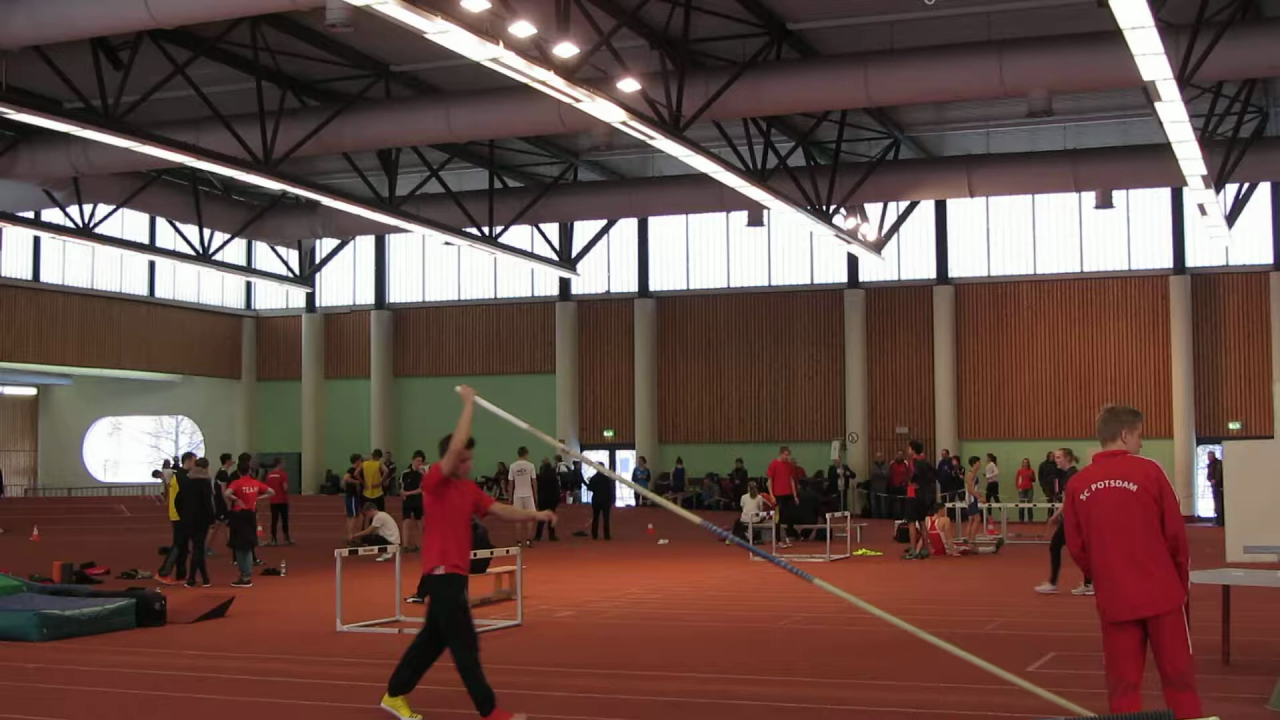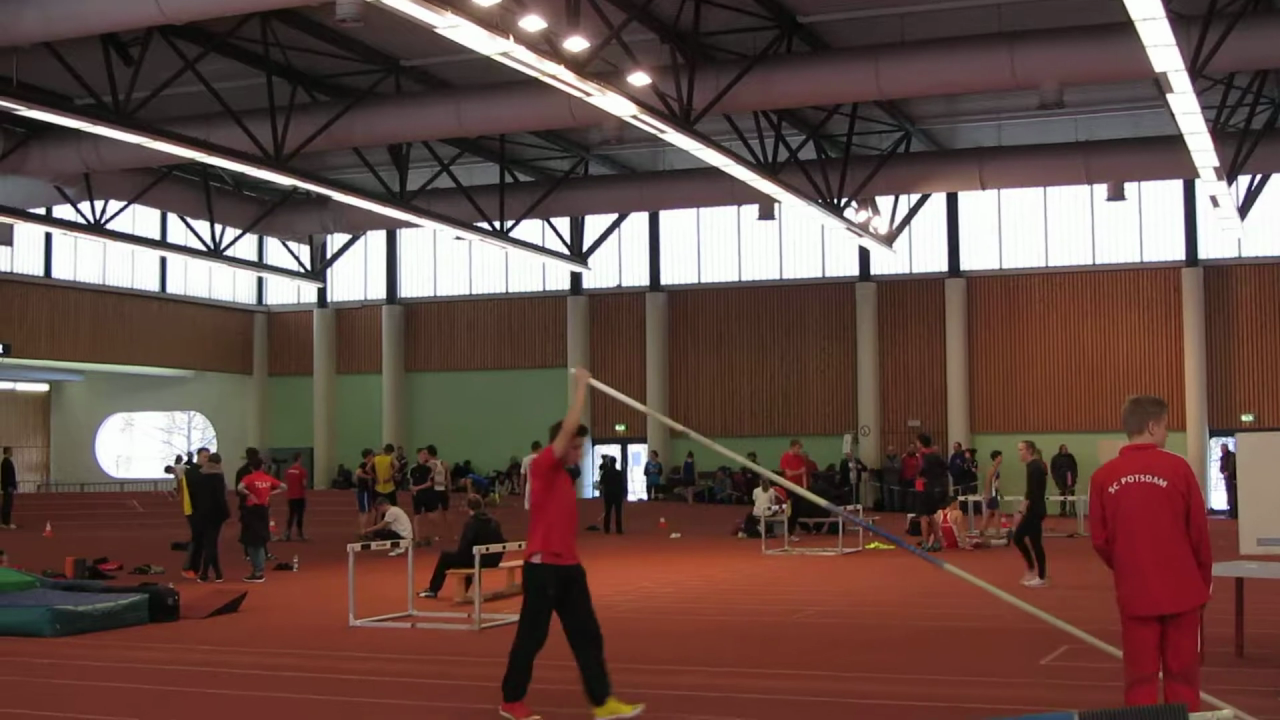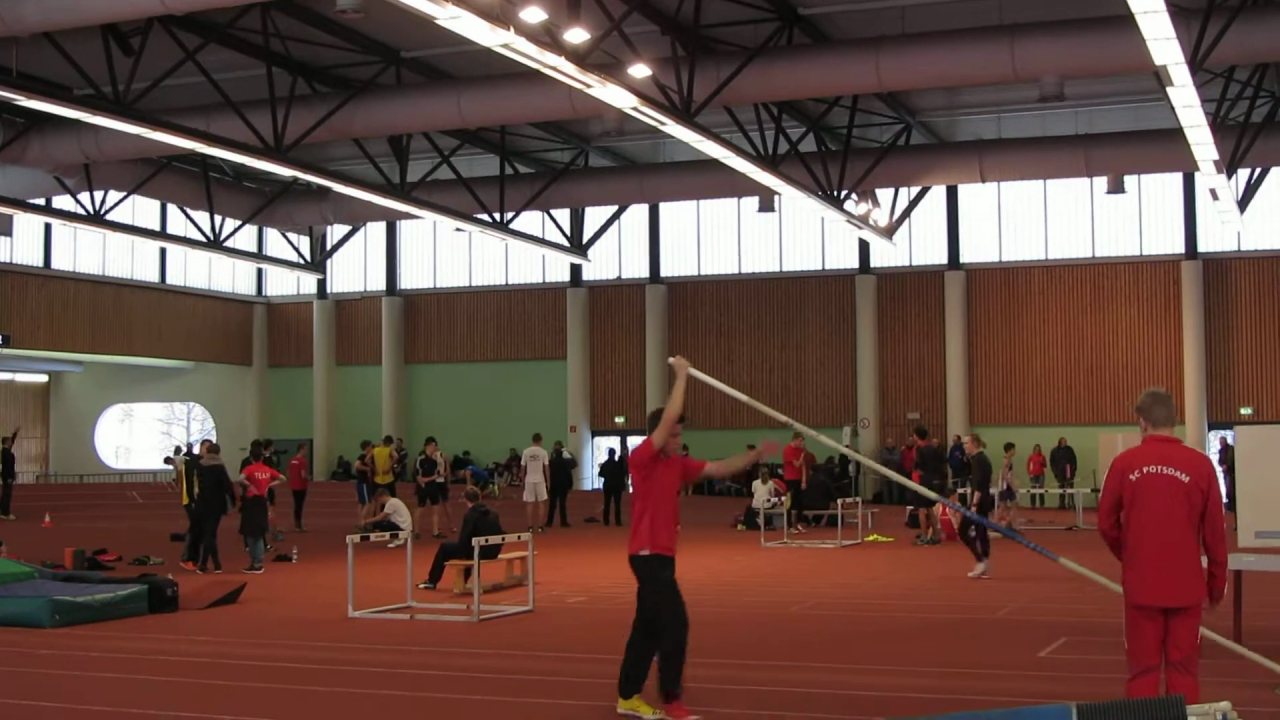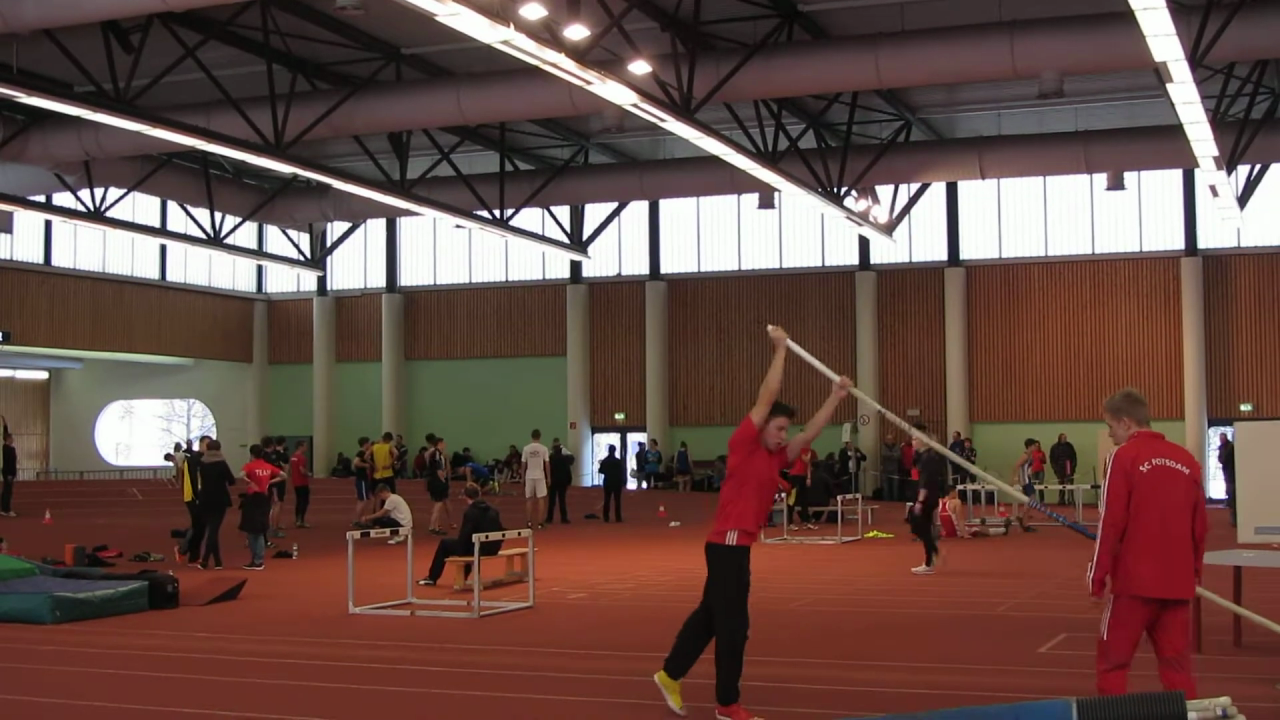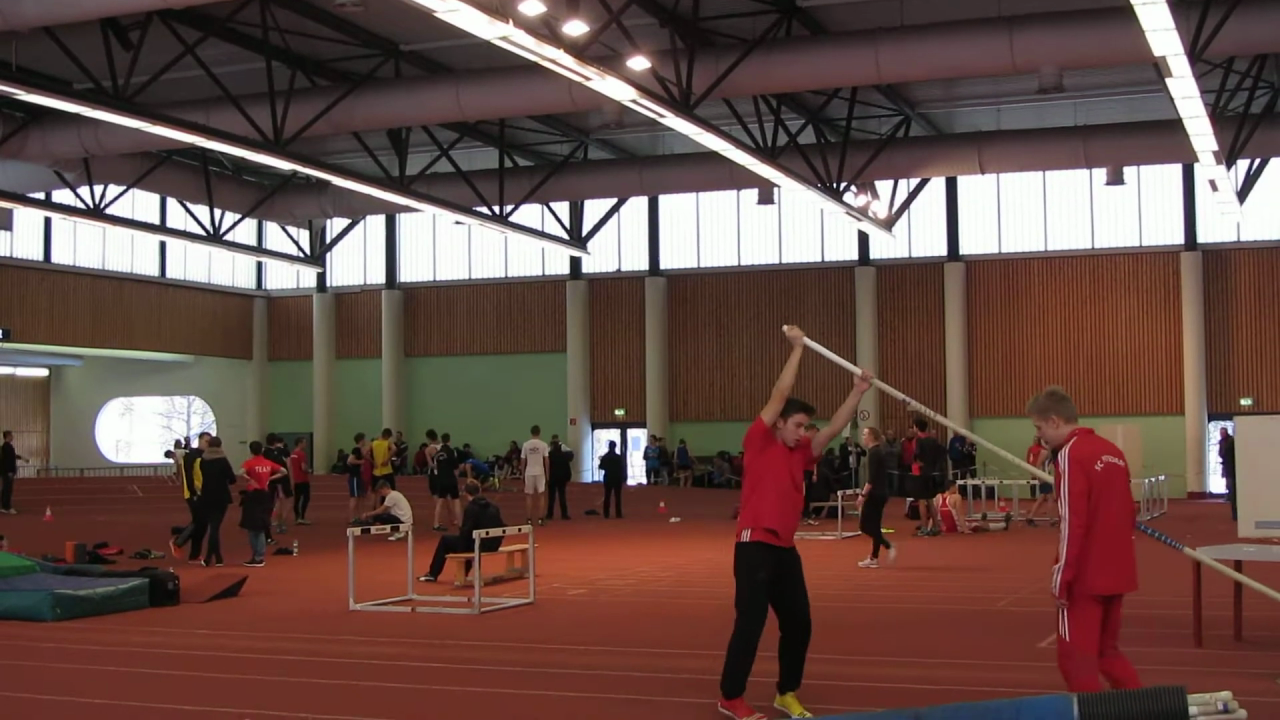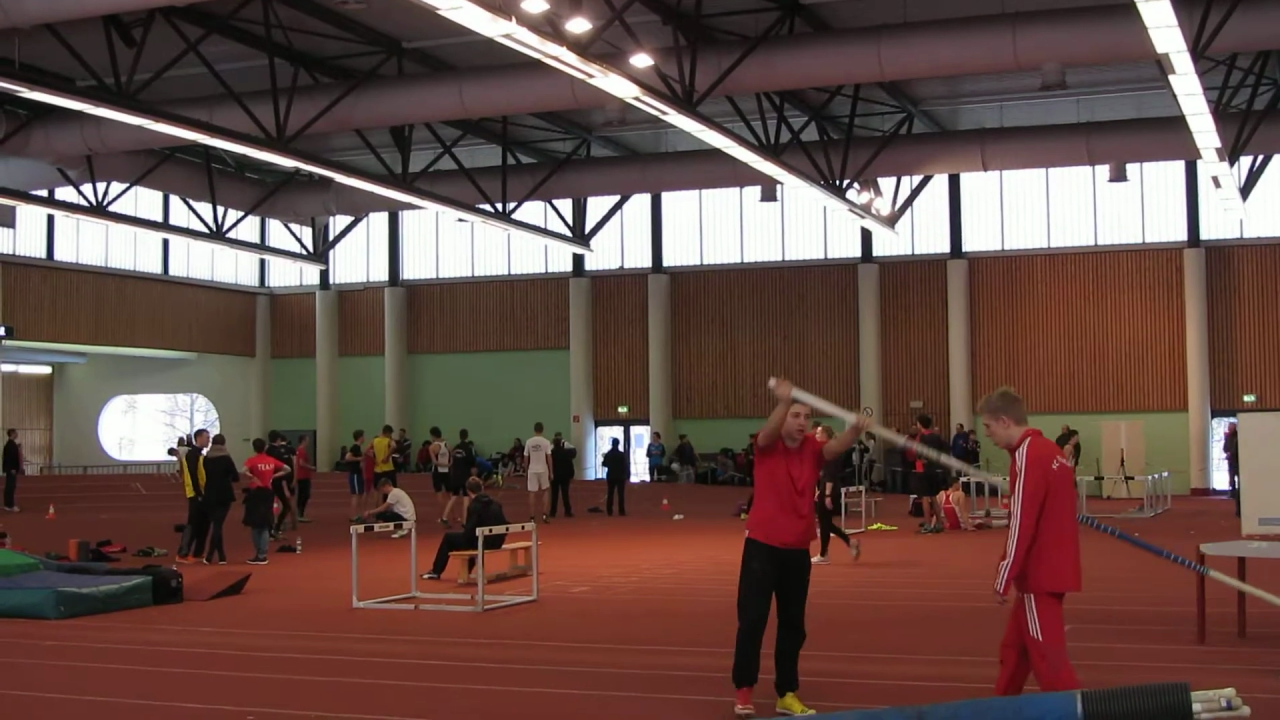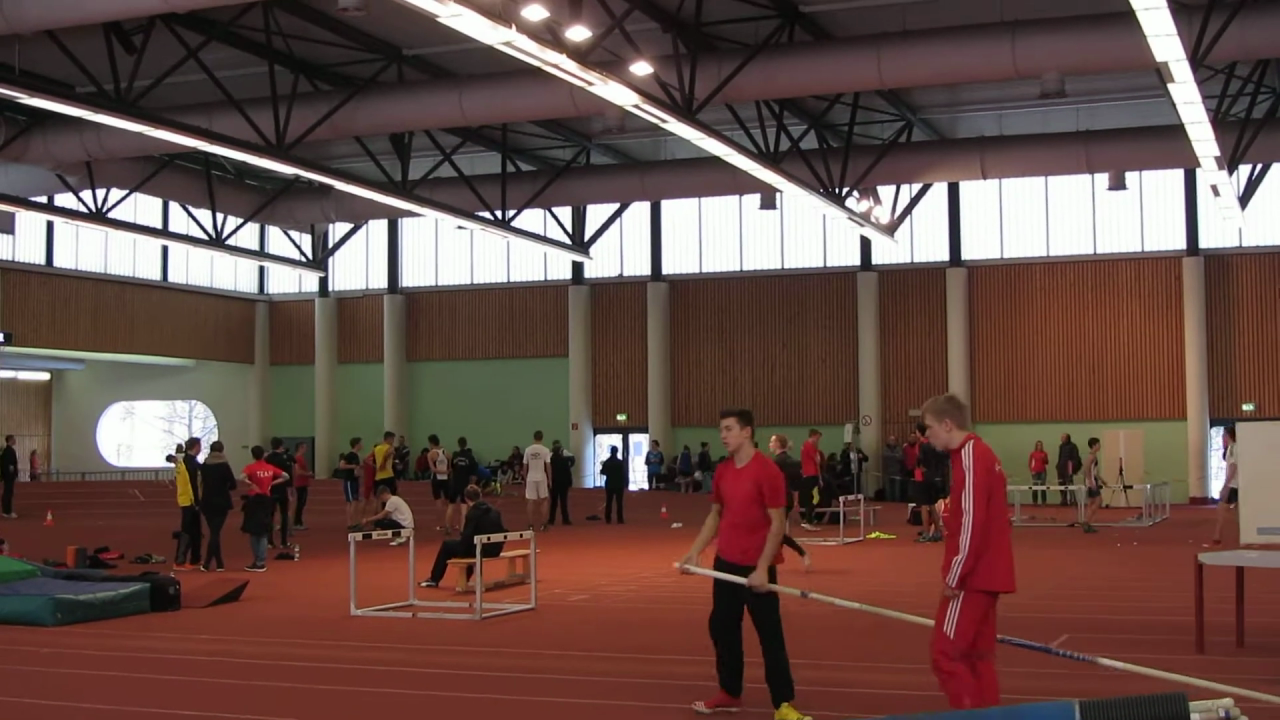
dt=0.5s
person 1, frame 1
left shoulder: (469, 488)
right shoulder: (434, 482)
left elbow: (500, 511)
right elbow: (455, 447)
left wrist: (536, 514)
right wrist: (468, 404)
left hip: (455, 574)
right hip: (441, 575)
left knee: (433, 641)
right knee: (465, 642)
person 1, frame 2
left shoulder: (565, 478)
right shoulder: (542, 469)
right elbow: (568, 427)
right wrist: (581, 385)
left hip: (569, 566)
right hip: (542, 566)
left knee: (589, 632)
right knee: (532, 636)
person 1, frame 3
left shoulder: (676, 464)
right shoulder: (642, 457)
left elbow: (719, 469)
right elbow: (669, 418)
left wrist: (756, 455)
right wrist: (681, 376)
left hip: (661, 555)
right hip: (647, 555)
left knee: (650, 626)
right knee: (675, 623)
person 1, frame 4
left shoulder: (776, 457)
right shoulder: (743, 444)
left elbow: (810, 433)
right elbow: (765, 399)
left wrist: (836, 397)
right wrist: (780, 349)
left hip: (736, 545)
right hip: (727, 544)
left knee: (710, 616)
right knee: (733, 626)
left ankle: (670, 674)
person 1, frame 5
left shoulder: (800, 452)
right shoulder: (758, 443)
left elbow: (834, 426)
right elbow: (777, 397)
left wrist: (858, 390)
right wrist: (797, 349)
left hip: (785, 549)
right hip: (755, 546)
left knee: (799, 625)
right knee: (750, 624)
person 1, frame 6
left shoulder: (814, 449)
right shoulder: (768, 446)
left elbow: (837, 446)
right elbow: (768, 432)
left wrist: (854, 428)
right wrist: (782, 402)
left hip: (798, 550)
right hip: (762, 545)
left knee: (793, 624)
right knee: (752, 619)
left ankle: (786, 692)
right ankle: (743, 687)
person 1, frame 7
left shoulder: (766, 471)
right shoulder: (722, 471)
left elbow: (778, 522)
left wrist: (763, 568)
right wrist: (695, 550)
left hip: (755, 567)
right hip: (725, 562)
left knee: (770, 634)
right knee: (721, 626)
right ankle: (730, 693)
person 2, frame 1
left shoulder: (1077, 485)
right shoulder: (1149, 471)
left elbow: (1076, 547)
right elbow: (1175, 533)
right wrist: (1182, 582)
left hip: (1114, 600)
right hip: (1161, 593)
left knee: (1123, 685)
right knee: (1178, 678)
person 2, frame 2
left shoulder: (1103, 477)
right shoulder: (1177, 467)
left elbow: (1100, 540)
right elbow: (1199, 531)
right wrist: (1204, 581)
left hip: (1135, 594)
right hip: (1181, 591)
left knee: (1141, 679)
right knee: (1183, 677)
person 2, frame 3
left shoulder: (1124, 463)
right shoulder: (1200, 463)
left elbow: (1106, 524)
right elbow: (1214, 531)
right wrist: (1217, 583)
left hip: (1141, 584)
right hip: (1186, 584)
left knee: (1142, 669)
right knee: (1183, 668)
person 2, frame 4
left shoulder: (1124, 456)
right shoulder: (1186, 459)
left elbow: (1111, 521)
right elbow: (1199, 525)
left wrist: (1097, 576)
right wrist: (1193, 573)
left hip: (1135, 579)
right hip: (1177, 579)
left knee: (1113, 661)
right knee: (1176, 664)
person 2, frame 5
left shoulder: (1070, 454)
right shoulder: (1112, 451)
left elbow: (1072, 523)
right elbow: (1127, 512)
left wrist: (1060, 579)
left hip: (1085, 576)
right hip: (1116, 571)
left knee: (1077, 657)
right knee: (1105, 651)
person 2, frame 6
left shoulder: (1027, 454)
right shoulder: (1050, 451)
left elbow: (1022, 521)
left wrist: (1003, 577)
left hip: (1039, 572)
right hip: (1055, 567)
left knee: (1047, 656)
right knee: (1015, 648)
person 2, frame 7
left shoulder: (969, 456)
right shoulder: (980, 455)
left elbow: (971, 522)
left wrist: (954, 575)
right wrist: (954, 570)
left hip: (972, 575)
right hip: (986, 572)
left knee: (945, 653)
right knee: (977, 654)
